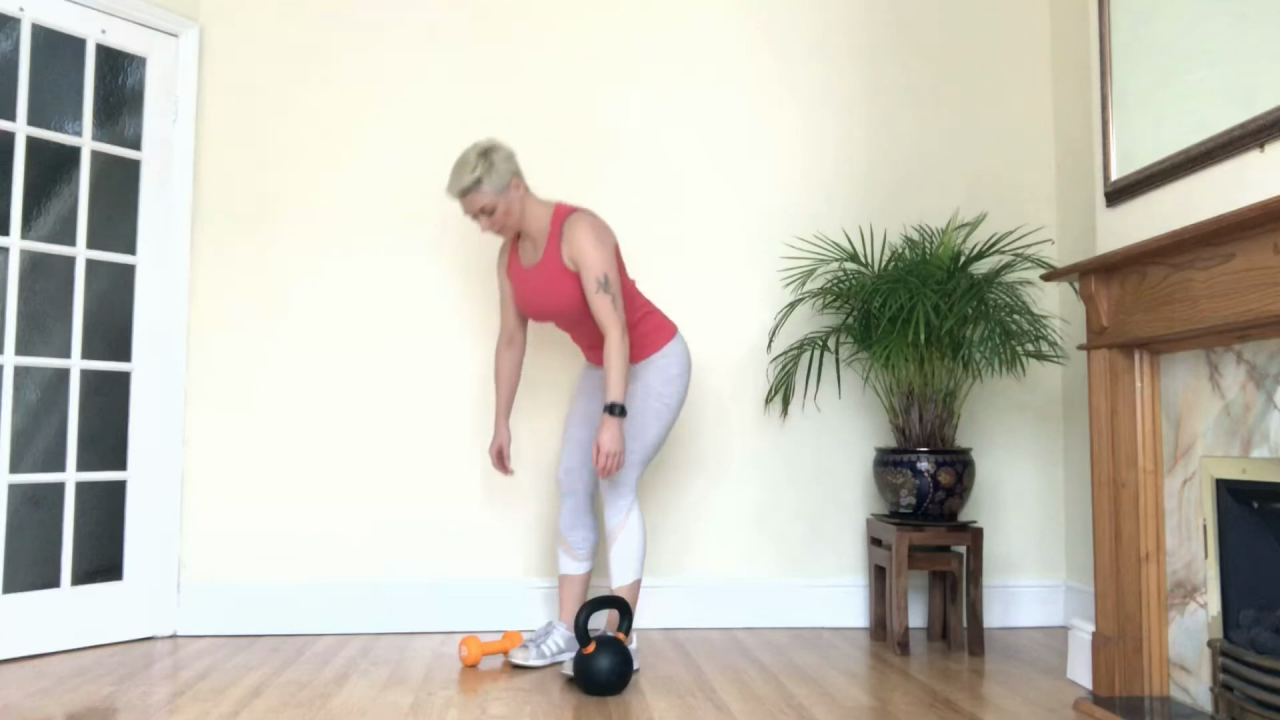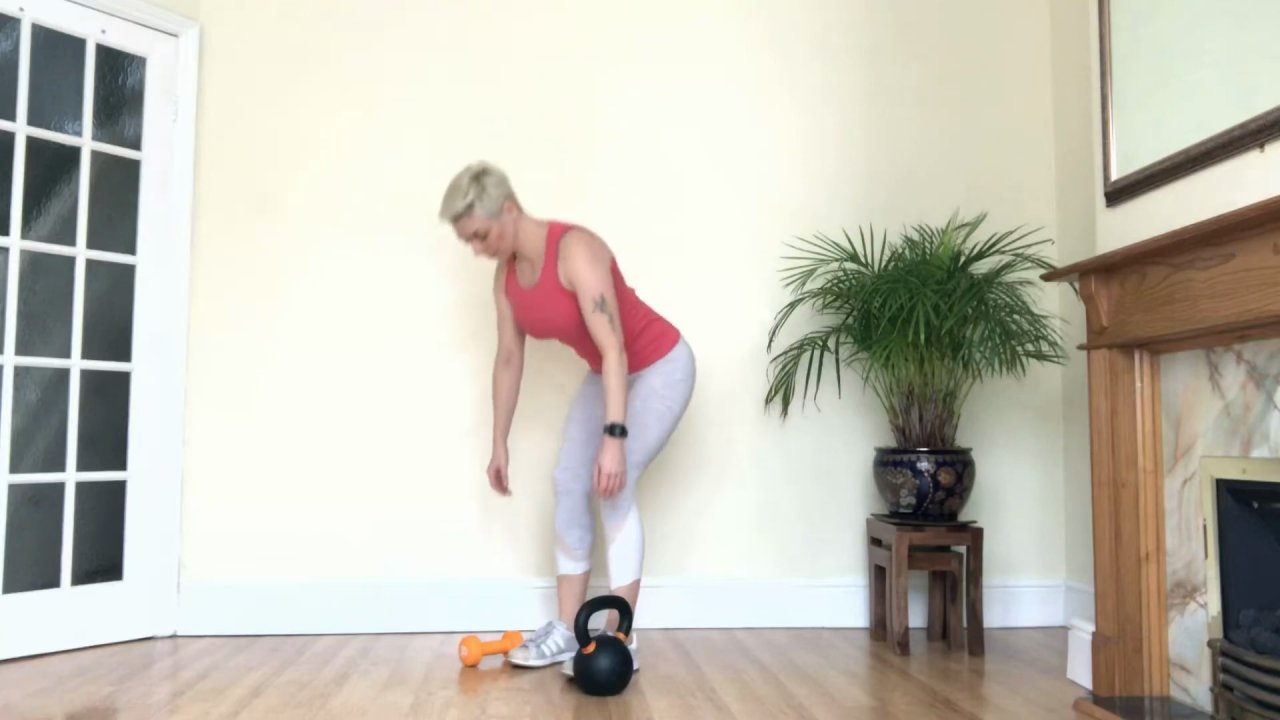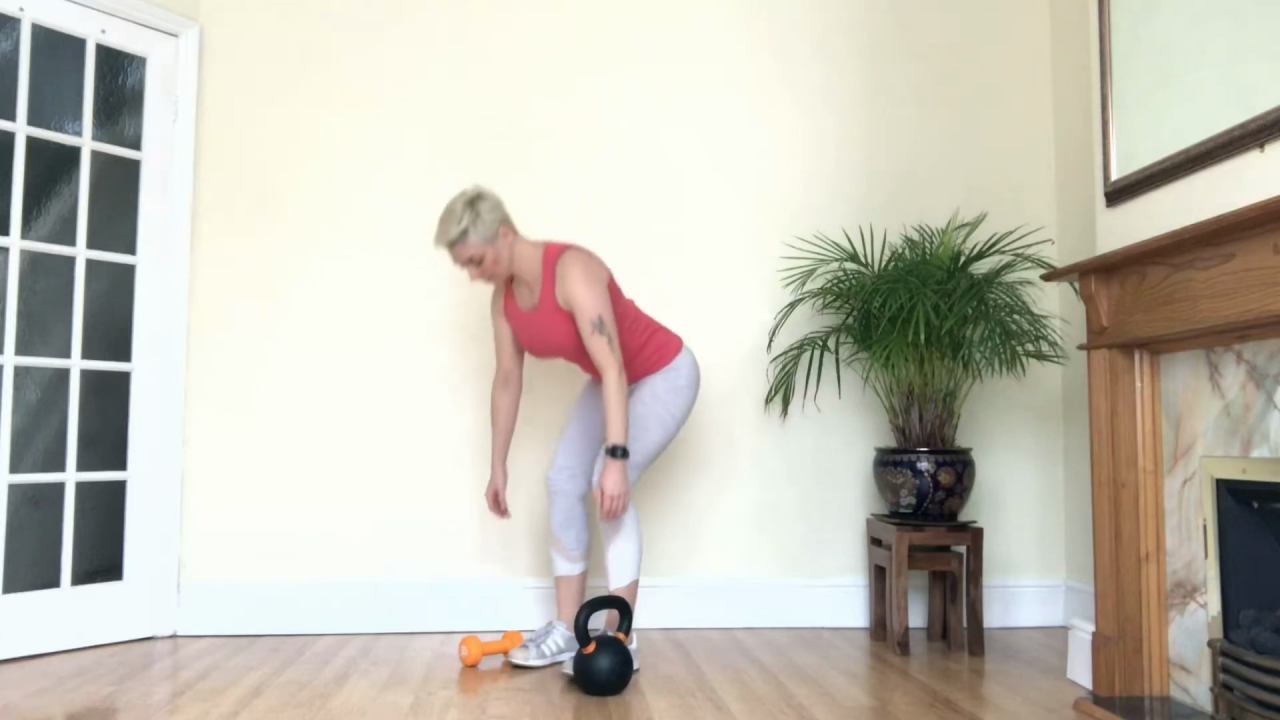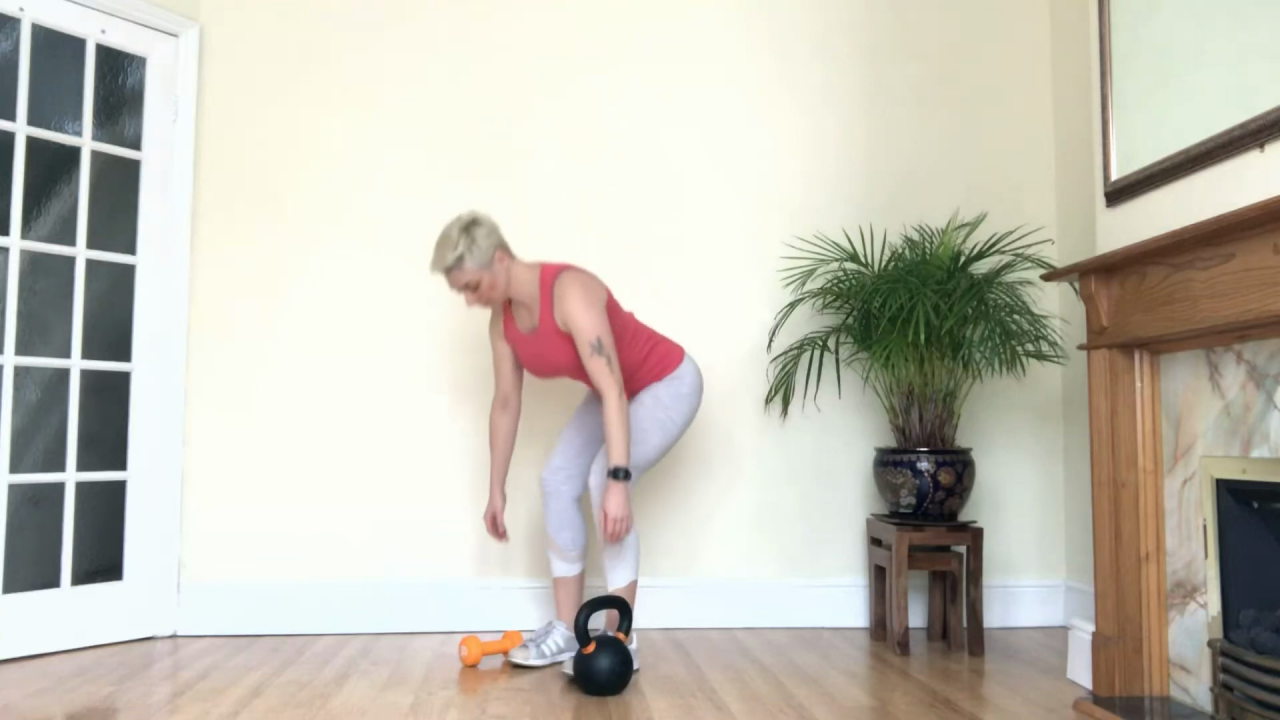
dt=0.1s
person 1, frame 1
left shoulder: (579, 231)
right shoulder: (510, 256)
left elbow: (617, 329)
right elbow: (511, 340)
left wrist: (615, 417)
right wrist: (501, 422)
left hip: (656, 360)
right hip: (602, 366)
left knee: (615, 483)
right knee: (573, 482)
left ankle: (620, 639)
right ankle: (568, 630)
person 1, frame 2
left shoulder: (576, 250)
right shoulder: (507, 275)
left elbow: (615, 348)
right elbow: (508, 360)
left wrist: (615, 438)
right wrist: (499, 444)
left hip: (659, 366)
right hip: (607, 375)
left knee: (613, 486)
right knee: (569, 482)
left ankle: (620, 639)
right ankle: (567, 630)
person 1, frame 3
left shoulder: (571, 270)
right shoulder: (504, 296)
left elbow: (614, 370)
right elbow: (506, 380)
left wrist: (616, 459)
right wrist: (498, 466)
left hip: (665, 374)
right hip: (612, 381)
left knee: (607, 483)
right knee: (562, 480)
left ankle: (621, 640)
right ankle: (567, 631)
person 1, frame 4
left shoulder: (570, 291)
right shoulder: (503, 318)
left elbow: (615, 392)
right elbow: (506, 403)
left wrist: (618, 482)
right wrist: (496, 490)
left hip: (667, 384)
right hip: (614, 393)
left knee: (601, 486)
right knee: (557, 481)
left ankle: (620, 639)
right ankle: (567, 631)
